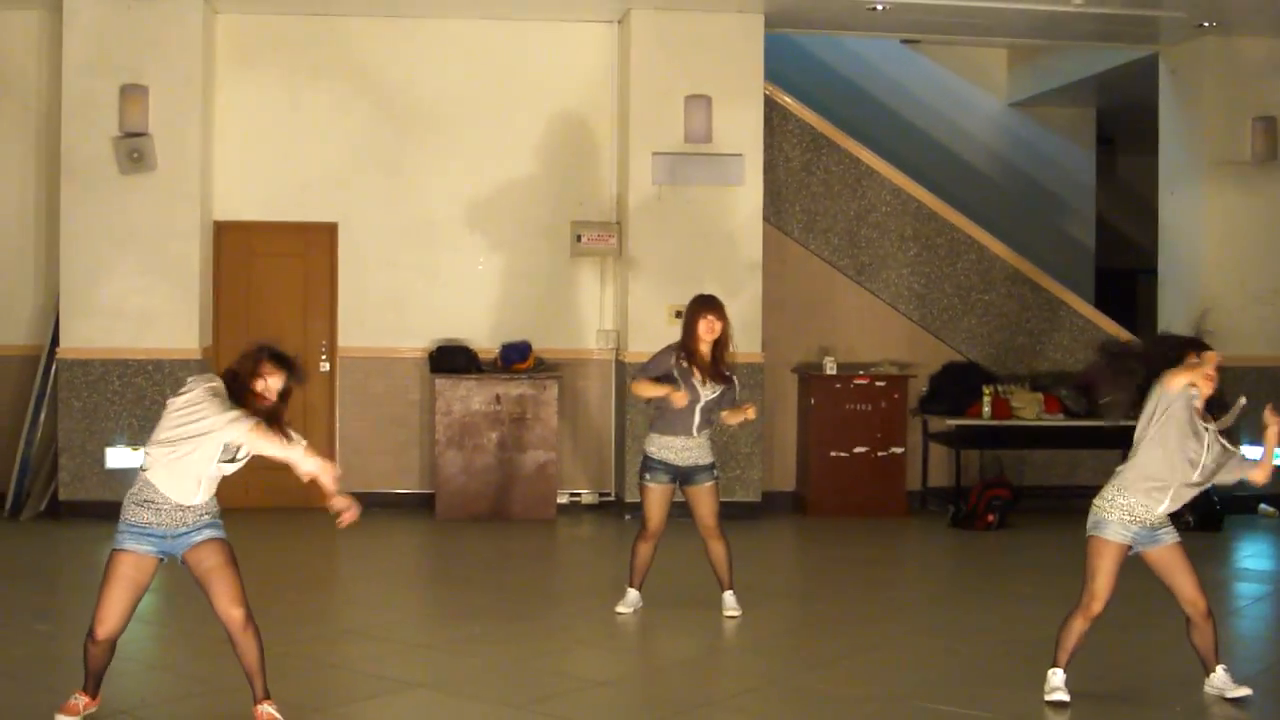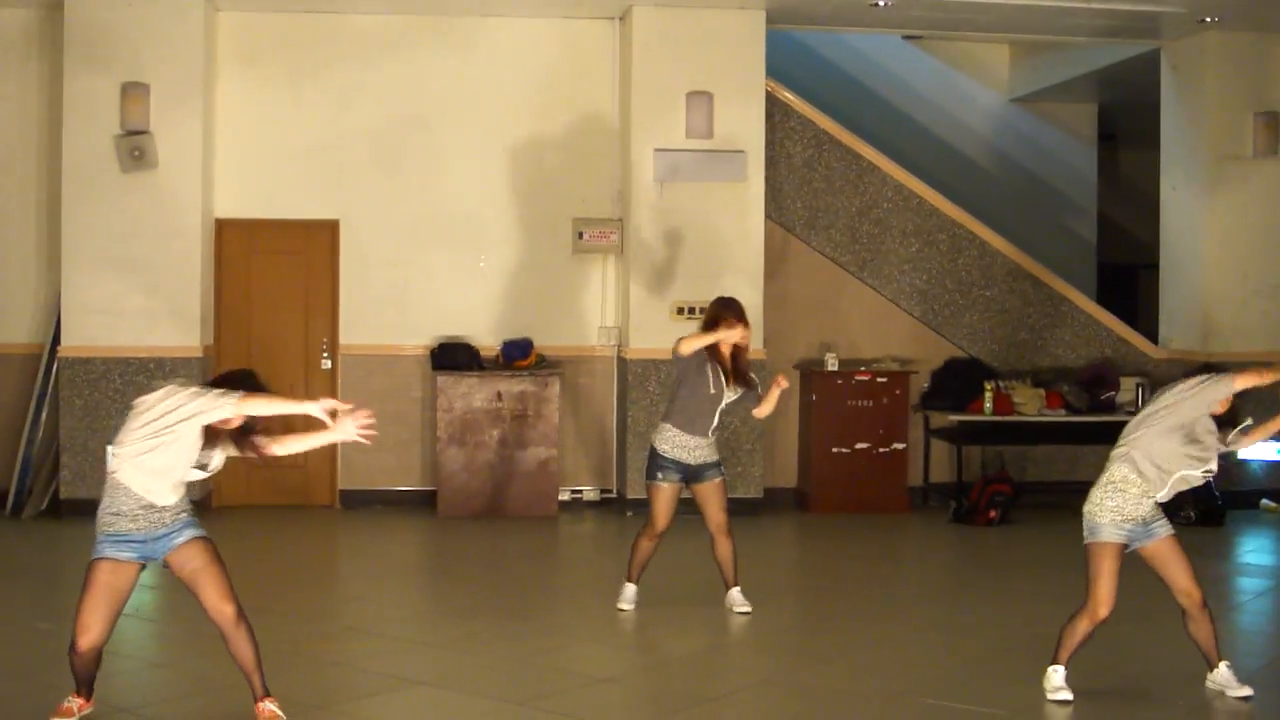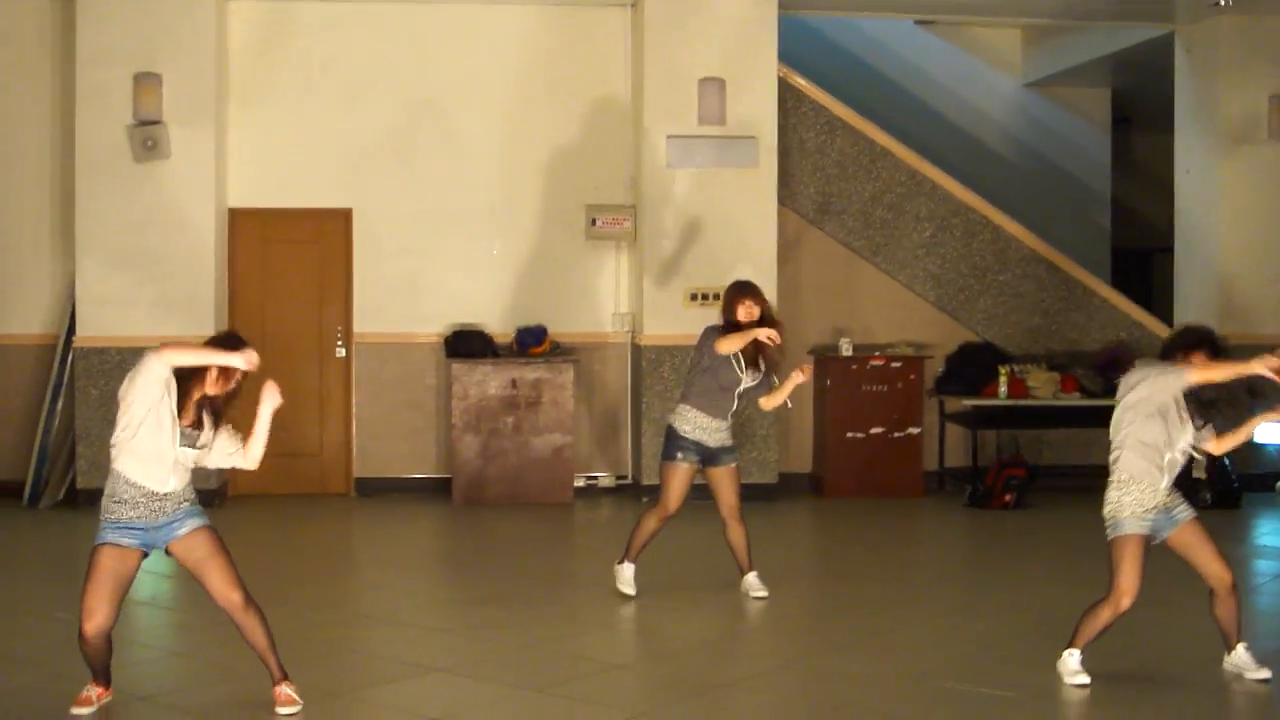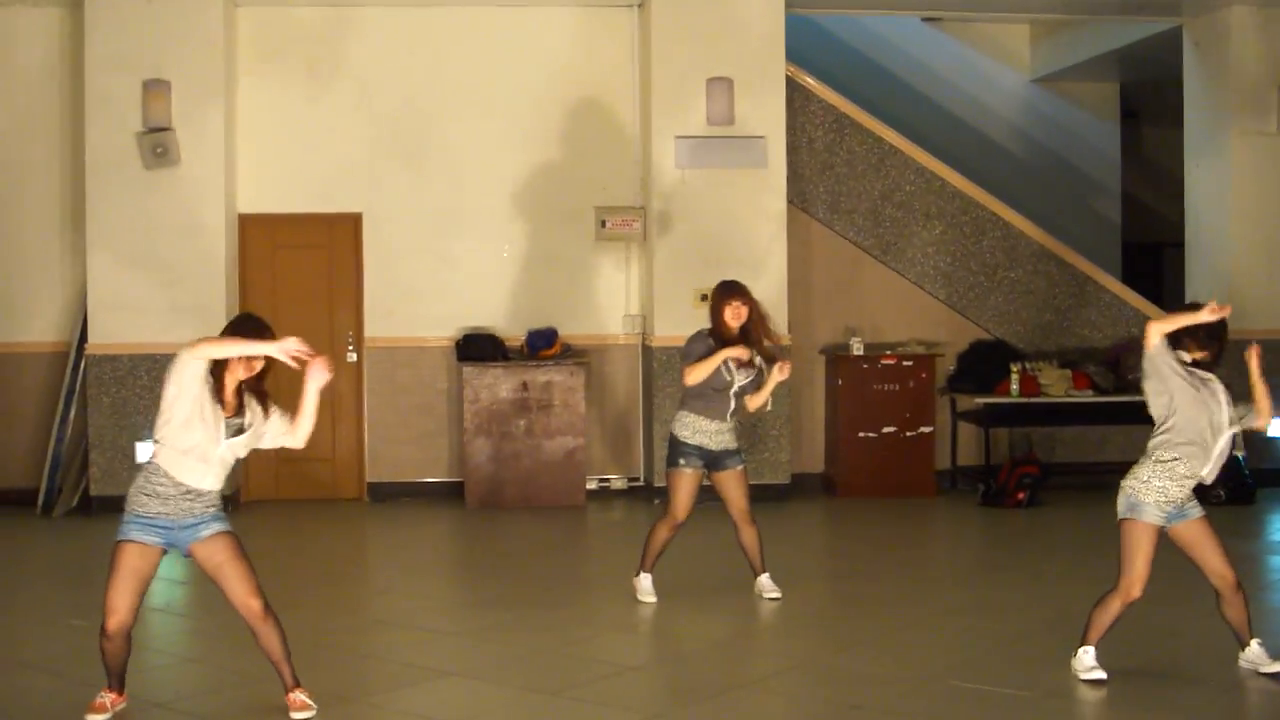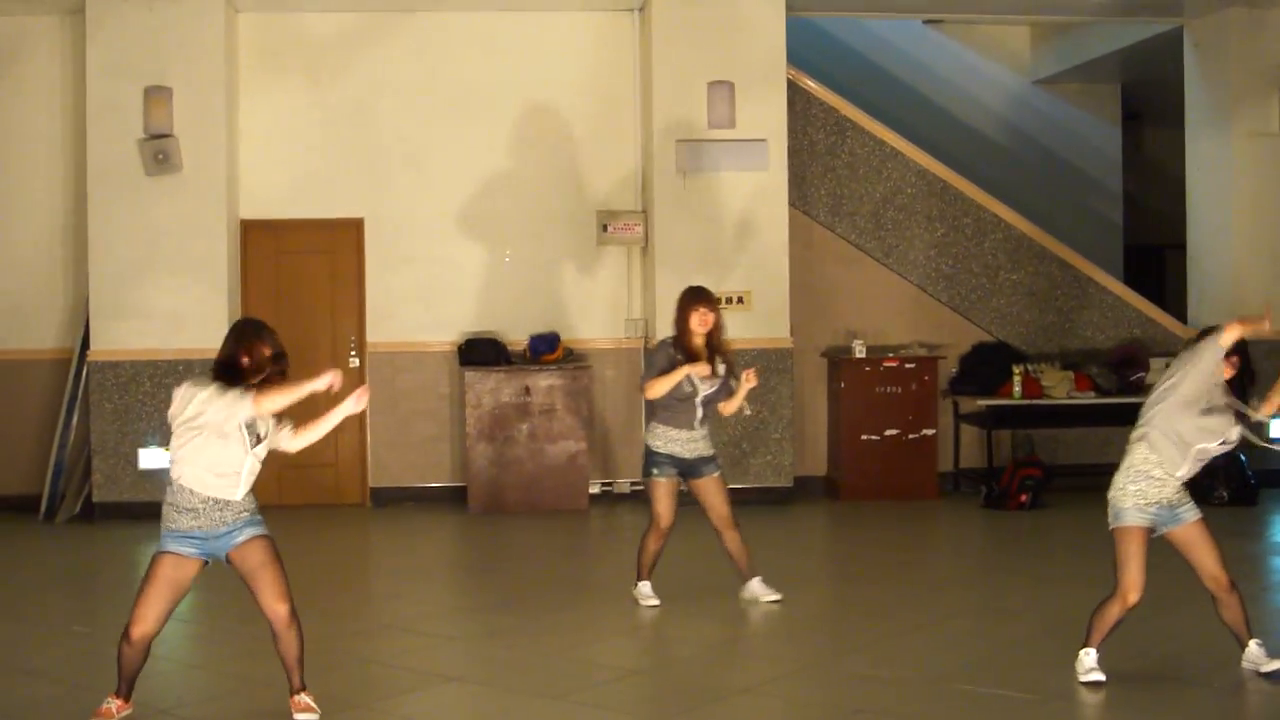
dt=0.2s
person 1, frame 1
left shoulder: (259, 423)
right shoulder: (204, 397)
left elbow: (293, 443)
right elbow: (236, 427)
left wrist: (334, 492)
right wrist: (303, 460)
left hip: (200, 520)
right hip: (144, 519)
left knee: (236, 615)
right knee: (105, 630)
person 1, frame 2
left shoulder: (216, 435)
right shoulder: (180, 401)
left elbow: (271, 446)
right elbow: (239, 404)
left wrist: (335, 433)
right wrist: (312, 405)
left hip: (174, 522)
right hip: (121, 527)
left knee: (228, 614)
right knee: (86, 642)
person 1, frame 3
left shoulder: (211, 421)
right shoulder: (155, 387)
left elbow: (248, 460)
right elbow: (159, 355)
left wrist: (266, 410)
right wrist: (229, 357)
left hip: (180, 511)
right hip: (124, 514)
left knee: (236, 599)
right knee: (92, 627)
left ankle: (281, 683)
right ankle: (101, 685)
person 1, frame 4
left shoulder: (253, 406)
right shoulder: (191, 382)
left elbow: (296, 436)
right elbow: (194, 350)
left wrist: (312, 388)
right wrist: (268, 345)
left hip: (204, 514)
right hip: (152, 509)
left knee: (254, 606)
right knee: (115, 622)
person 1, frame 5
left shoulder: (252, 410)
right shoulder: (196, 394)
left elbow: (293, 441)
right elbow: (252, 404)
left wrist: (345, 408)
right wrist: (314, 383)
left hip: (242, 521)
right hip: (188, 526)
left knee: (281, 610)
right knee: (140, 630)
person 2, frame 1
left shoulder: (1214, 439)
right shoulder: (1172, 400)
left elbow: (1258, 475)
right elbow: (1171, 379)
left wrist: (1271, 432)
right wrist: (1197, 366)
left hip: (1157, 521)
right hip: (1118, 509)
left knee: (1198, 605)
right knee: (1093, 604)
left ankle: (1216, 676)
right ankle: (1056, 676)
person 2, frame 2
left shoulder: (1205, 432)
right shoulder: (1191, 393)
left elbow: (1246, 437)
right elbow: (1244, 380)
left hip: (1147, 514)
right hip: (1110, 508)
left knee: (1194, 597)
right knee: (1099, 607)
left ankle: (1218, 672)
right ankle: (1056, 673)
person 2, frame 3
left shoulder: (1177, 403)
right shoulder: (1146, 382)
left elbow: (1215, 444)
right elbow: (1199, 374)
left hip: (1169, 502)
right hip: (1130, 503)
left knee: (1223, 579)
right knee: (1122, 598)
left ankle: (1236, 654)
right ankle: (1070, 657)
person 2, frame 4
left shoulder: (1214, 389)
right shoulder: (1167, 369)
right elbow: (1153, 327)
right wrist: (1201, 315)
left hip: (1182, 497)
right hip: (1149, 489)
left knee: (1227, 580)
right knee: (1130, 588)
right ankle: (1084, 653)
person 2, frame 5
left shoulder: (1221, 406)
right shoulder: (1189, 371)
right elbow: (1231, 332)
left hip: (1174, 497)
right hip: (1133, 494)
left knee: (1221, 581)
right knee: (1129, 593)
right ankle: (1087, 656)
person 3, frame 1
left shoulder: (722, 369)
right shoulder: (672, 356)
left elbow: (726, 414)
right elbow: (637, 385)
left wrist: (744, 412)
right wrist: (668, 390)
left hip: (699, 458)
right hip: (660, 454)
left knee: (711, 529)
right knee: (651, 530)
left ankle: (728, 594)
right ankle: (633, 593)
person 3, frame 2
left shoulder: (739, 370)
right shoulder: (698, 359)
left elbow: (761, 410)
right elbow: (681, 347)
left wrist: (776, 389)
right wrist: (720, 335)
left hip: (705, 455)
right hip: (669, 452)
left knee: (720, 526)
right knee: (657, 527)
left ankle: (733, 591)
right ankle: (630, 586)
person 3, frame 3
left shoulder: (758, 356)
right shoulder: (716, 335)
left elbow: (766, 402)
right elbow: (723, 347)
left wrist: (792, 382)
right wrist: (754, 332)
left hip: (721, 439)
right hip: (687, 433)
left knee: (732, 512)
right knee: (667, 507)
left ankle: (749, 576)
right ankle: (626, 564)
person 3, frame 4
left shoulder: (752, 352)
right shoulder: (705, 341)
left elbow: (751, 404)
right elbow: (689, 377)
left wrist: (773, 381)
right wrist: (722, 354)
left hip: (725, 441)
right hip: (689, 438)
left knee: (743, 514)
right knee: (676, 515)
left ankle: (762, 578)
right ankle: (643, 576)
person 3, frame 5
left shoulder: (719, 358)
right shoulder: (665, 351)
left elbow: (725, 408)
right elbow: (649, 391)
left wrist: (743, 389)
right wrist: (685, 370)
left hip: (700, 449)
right hip: (663, 448)
left knee: (725, 520)
right knee: (662, 524)
left ankle: (752, 582)
right ankle: (642, 584)
